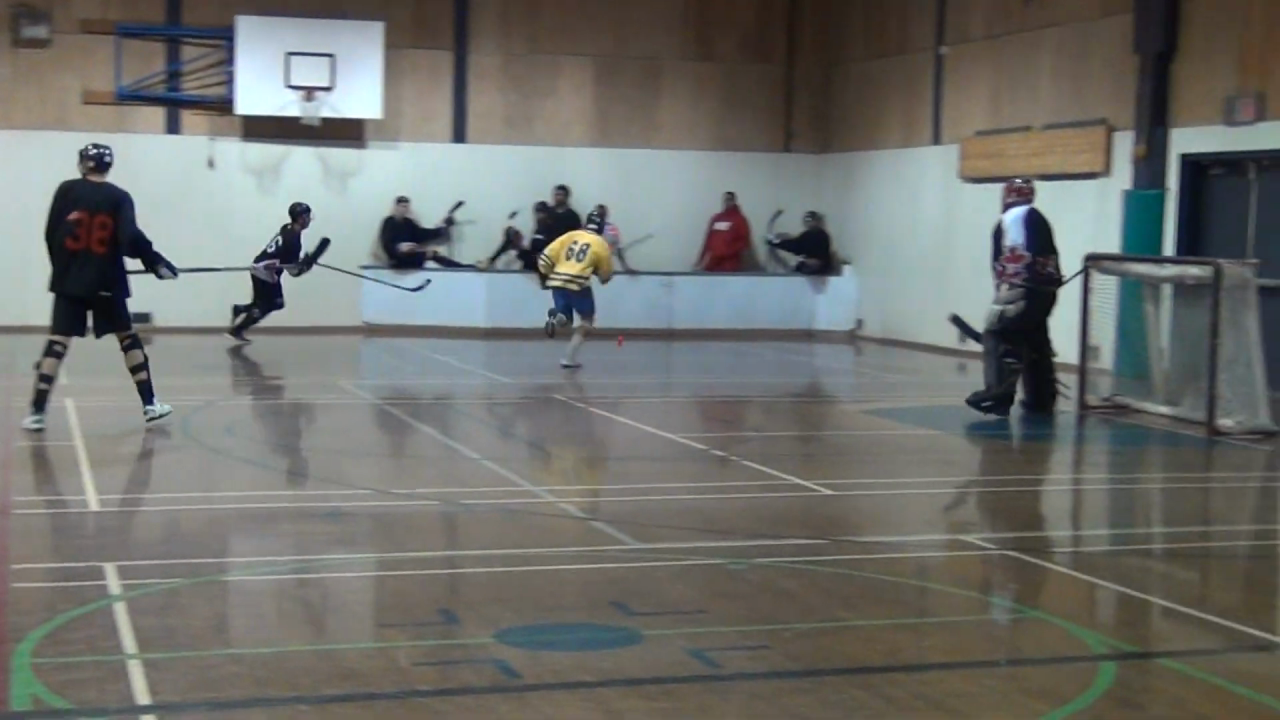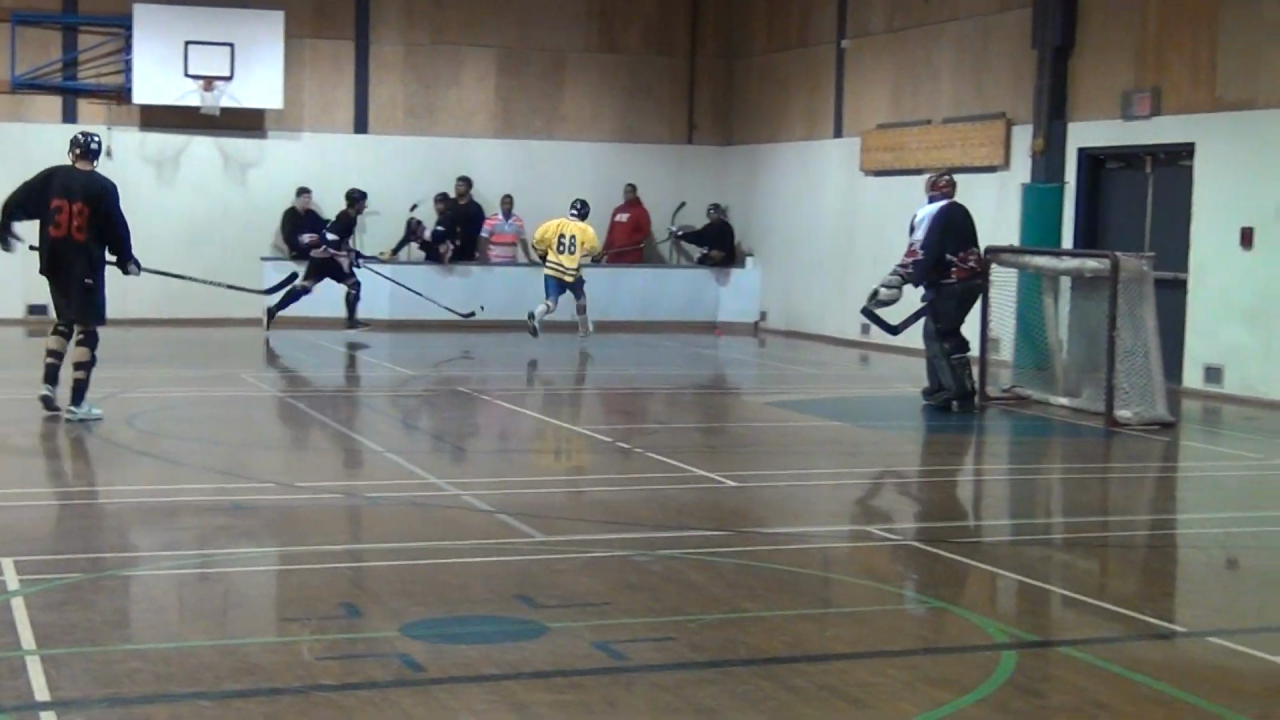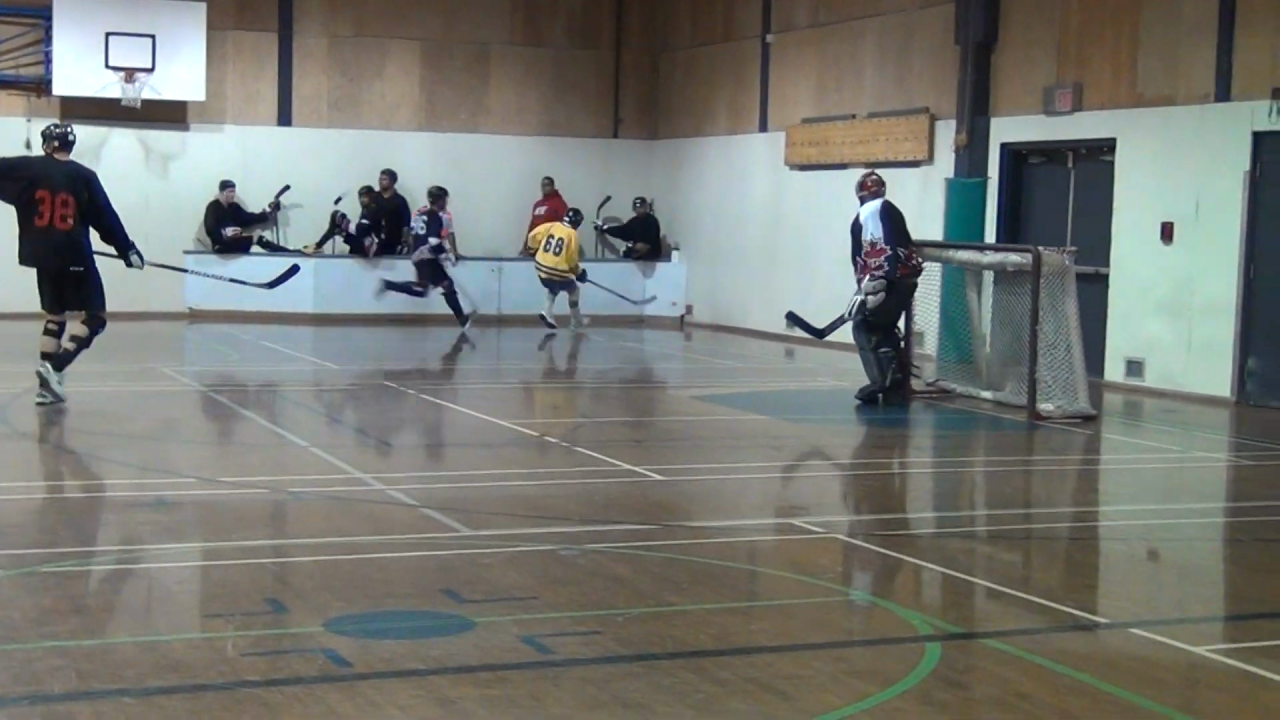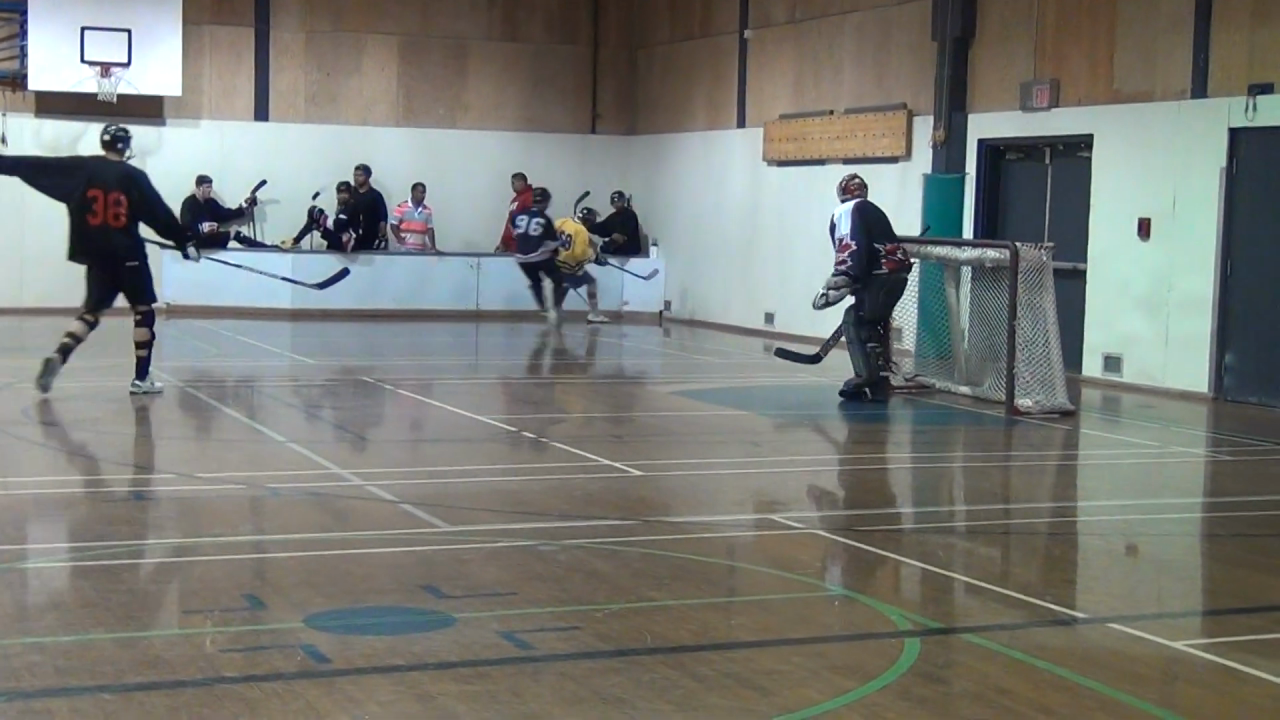
dt=0.4s
person 1, frame 1
left shoulder: (67, 190)
right shoulder: (119, 197)
left elbow: (52, 234)
right elbow: (131, 239)
left wrist: (63, 267)
right wrist: (156, 262)
left hip: (71, 279)
right hip: (107, 280)
left knee: (58, 341)
right knee: (127, 337)
left ankle: (36, 412)
right ankle: (150, 405)
person 1, frame 2
left shoulder: (51, 176)
right shoulder: (104, 187)
right elbow: (116, 229)
right wrist: (126, 259)
left hip: (55, 265)
right hip: (86, 268)
left knee: (63, 324)
right knee: (87, 330)
left ankle: (48, 386)
right ankle: (78, 404)
person 1, frame 3
left shoulder: (29, 168)
right shoulder: (84, 177)
right elbow: (106, 217)
right wrist: (127, 249)
left hip: (44, 257)
right hip: (75, 257)
left knee: (55, 318)
right knee: (95, 317)
left ankle: (46, 387)
right ankle: (54, 367)
person 1, frame 4
left shoulder: (81, 168)
right shoulder: (134, 177)
left elbow: (40, 166)
right elbow: (160, 214)
right wrist: (184, 241)
left hip: (97, 255)
right hip: (128, 254)
left knee: (90, 312)
right knee: (143, 311)
left ankle: (56, 358)
right ankle: (141, 378)
person 2, frame 1
left shoulder: (1013, 218)
right shoulder: (1037, 218)
left elbow: (1016, 259)
left wrist: (1007, 297)
left hip: (1030, 290)
right hip: (1044, 288)
left knee: (1000, 336)
right knee: (1035, 342)
left ankle: (998, 395)
right ankle: (1041, 398)
person 2, frame 2
left shoulder: (930, 214)
right shoulder: (960, 212)
left elbow: (919, 254)
left wrist: (893, 284)
left hip: (951, 285)
right hip: (969, 281)
left knee: (942, 336)
right knee: (940, 333)
left ankle: (960, 393)
right ankle: (939, 387)
person 2, frame 3
left shoulder: (870, 211)
right shoulder: (889, 209)
left elbow: (877, 252)
left wrist: (870, 289)
right wrist: (871, 287)
left hip: (892, 280)
right hip: (902, 278)
left knee: (866, 328)
right knee: (883, 329)
left ankle: (883, 385)
right ankle: (896, 384)
person 2, frame 4
left shoulder: (847, 211)
right shoulder: (872, 211)
left elbow: (849, 248)
left wrist: (837, 283)
left hip: (881, 276)
right hip: (895, 273)
left knee: (856, 322)
right knee: (871, 324)
left ankle: (869, 380)
right ankle: (877, 381)
